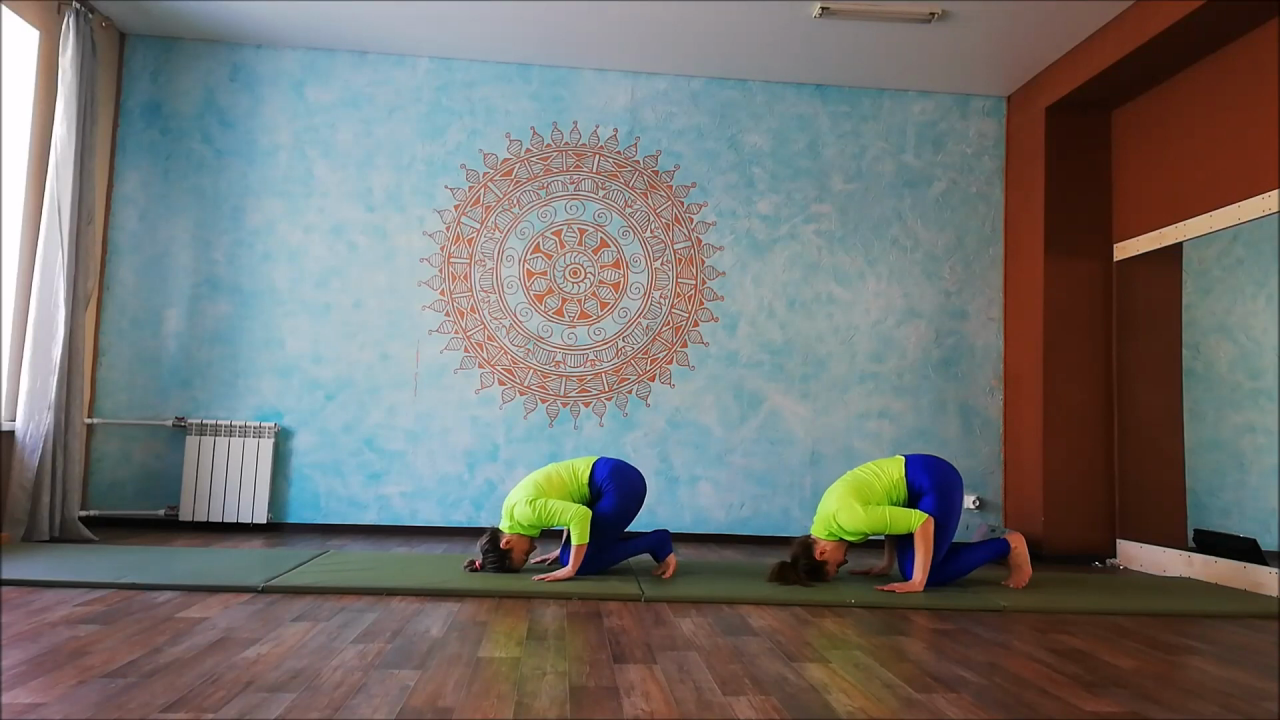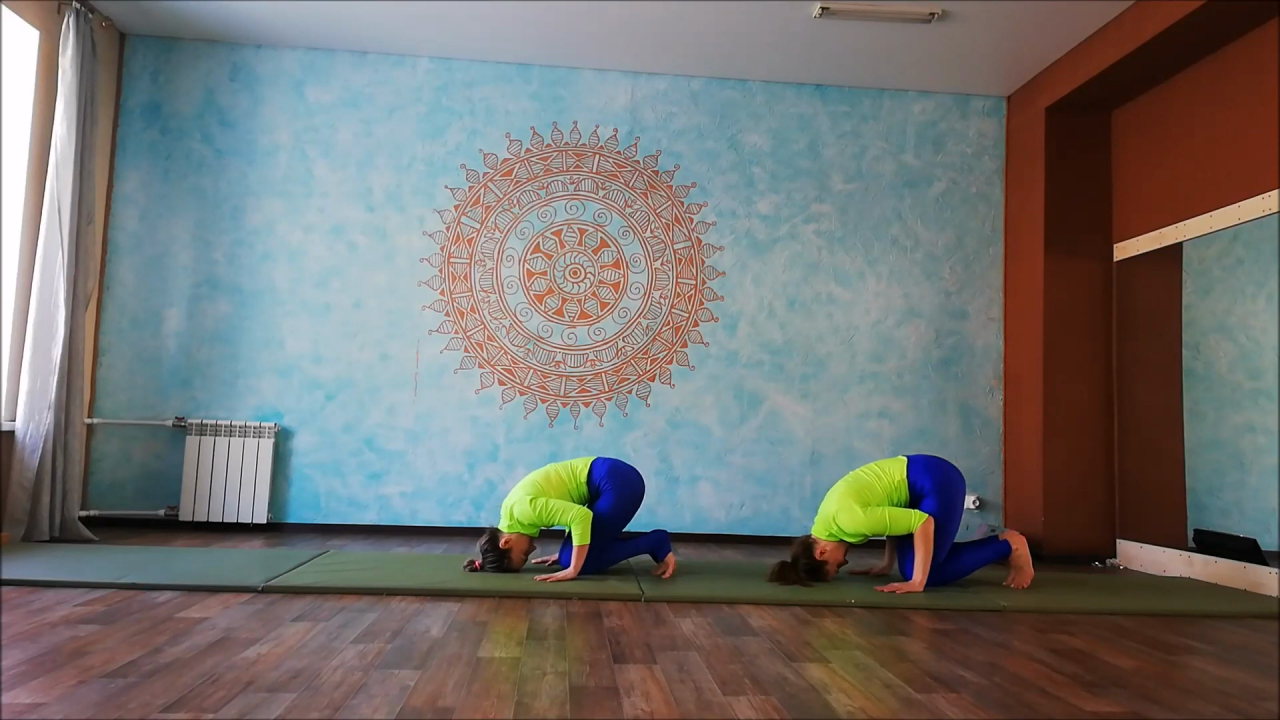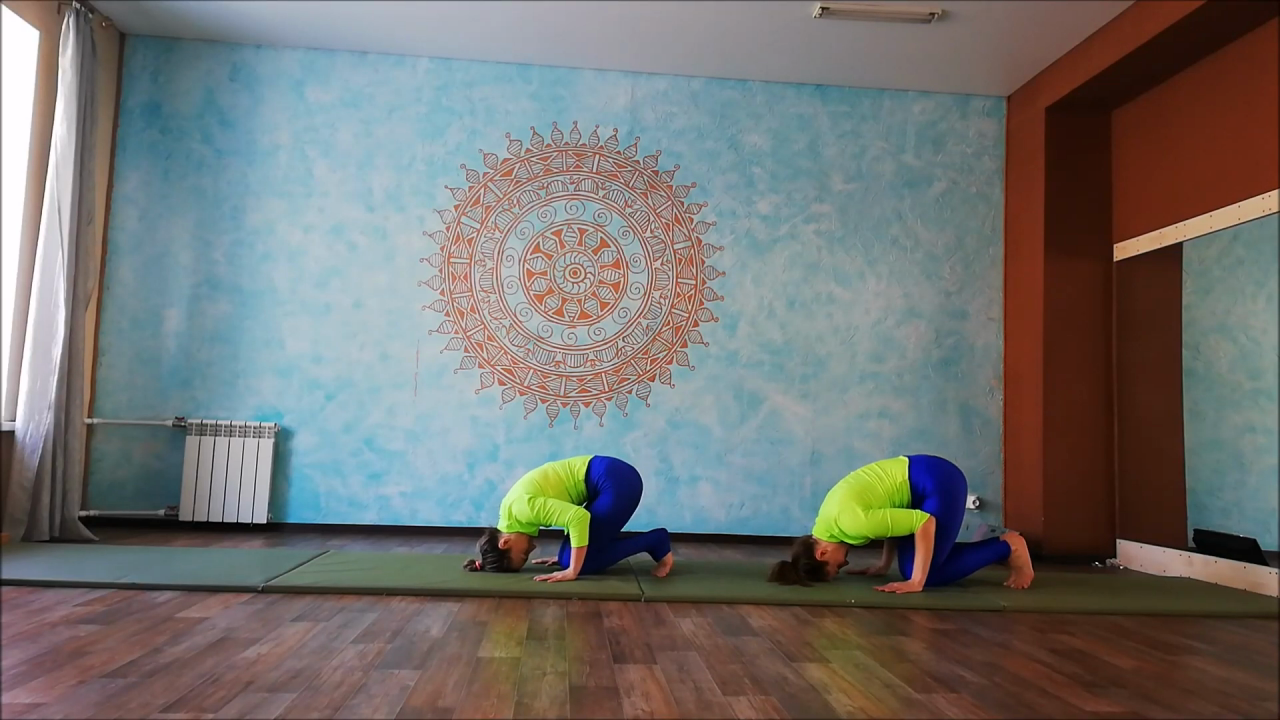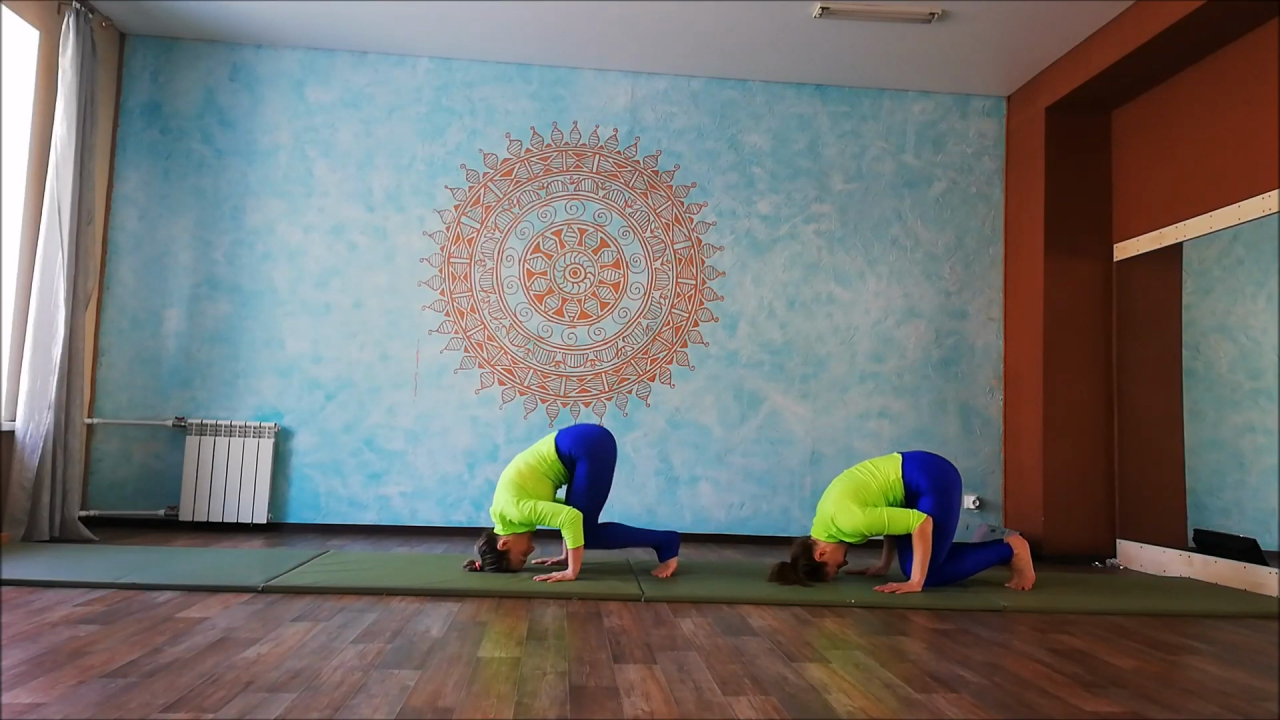
dt=0.4s
person 1, frame 1
left shoulder: (847, 517)
right shoulder: (826, 520)
left elbow: (923, 522)
left wrist: (918, 582)
right wrist: (887, 564)
left hip: (935, 482)
right hip: (917, 480)
left knee: (928, 575)
right knee: (911, 569)
left ankle: (1008, 546)
right ankle: (1001, 547)
person 1, frame 2
left shoulder: (846, 519)
right shoulder: (830, 516)
left elbow: (923, 522)
left wrist: (918, 582)
right wrist: (887, 563)
left hip: (937, 482)
right hip: (920, 479)
left knee: (928, 575)
right knee: (911, 568)
left ankle: (1009, 546)
right ankle: (1001, 541)
person 1, frame 3
left shoulder: (849, 522)
right shoulder: (830, 518)
left elbow: (925, 522)
left wrist: (917, 582)
right wrist: (884, 564)
left hip: (939, 484)
right hip: (921, 480)
left knee: (927, 575)
right knee: (910, 569)
left ankle: (1008, 547)
right ankle: (1004, 545)
person 1, frame 4
left shoulder: (843, 519)
right shoulder: (829, 517)
left elbow: (921, 522)
left wrist: (916, 582)
right wrist: (883, 565)
left hip: (932, 480)
right hip: (917, 478)
left knee: (928, 576)
right knee: (914, 567)
left ankle: (1011, 549)
right ankle: (1006, 547)
person 2, frame 1
left shoulder: (522, 510)
right shoulder: (518, 507)
left elbow: (579, 515)
left wrist: (571, 568)
right wrist: (563, 550)
left hip: (619, 485)
right hip: (615, 479)
left knee: (582, 562)
right knee: (572, 555)
left ankle: (657, 544)
right ankle: (654, 542)
person 2, frame 2
left shoulder: (521, 509)
right shoulder: (517, 507)
left elbow: (581, 516)
left wrist: (573, 569)
right wrist: (564, 555)
left hip: (618, 483)
right hip: (614, 479)
left knee: (583, 562)
right knee: (571, 556)
left ankle: (656, 544)
right ankle: (654, 543)
person 2, frame 3
left shoulder: (520, 508)
right shoulder: (517, 507)
left elbow: (578, 517)
left wrist: (572, 571)
right wrist: (566, 557)
left hip: (616, 483)
right hip: (612, 479)
left knee: (582, 563)
right knee: (571, 557)
left ankle: (655, 542)
right ankle: (653, 542)
person 2, frame 4
left shoulder: (510, 510)
right shoulder: (507, 507)
left elbow: (571, 517)
right elbow: (568, 515)
left wrist: (572, 571)
right wrist: (566, 556)
left hip: (587, 449)
right hip: (586, 445)
left knee: (585, 534)
right knee: (580, 531)
left ankle: (665, 543)
